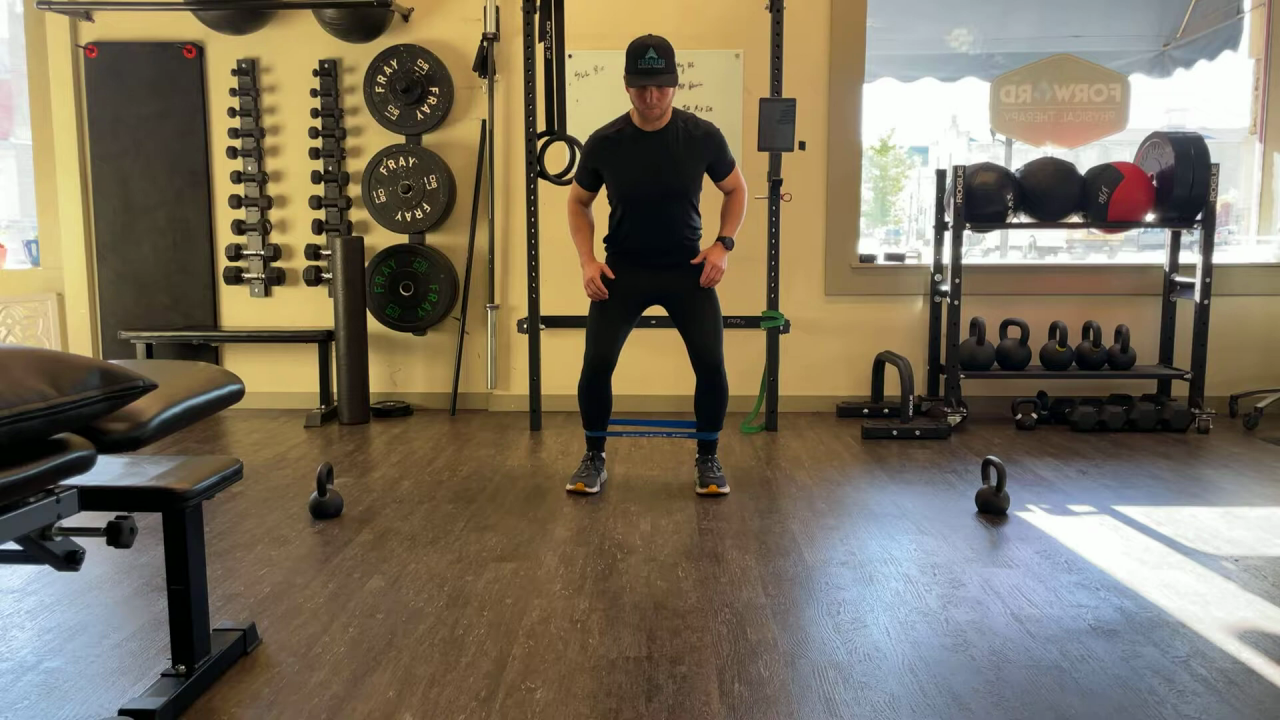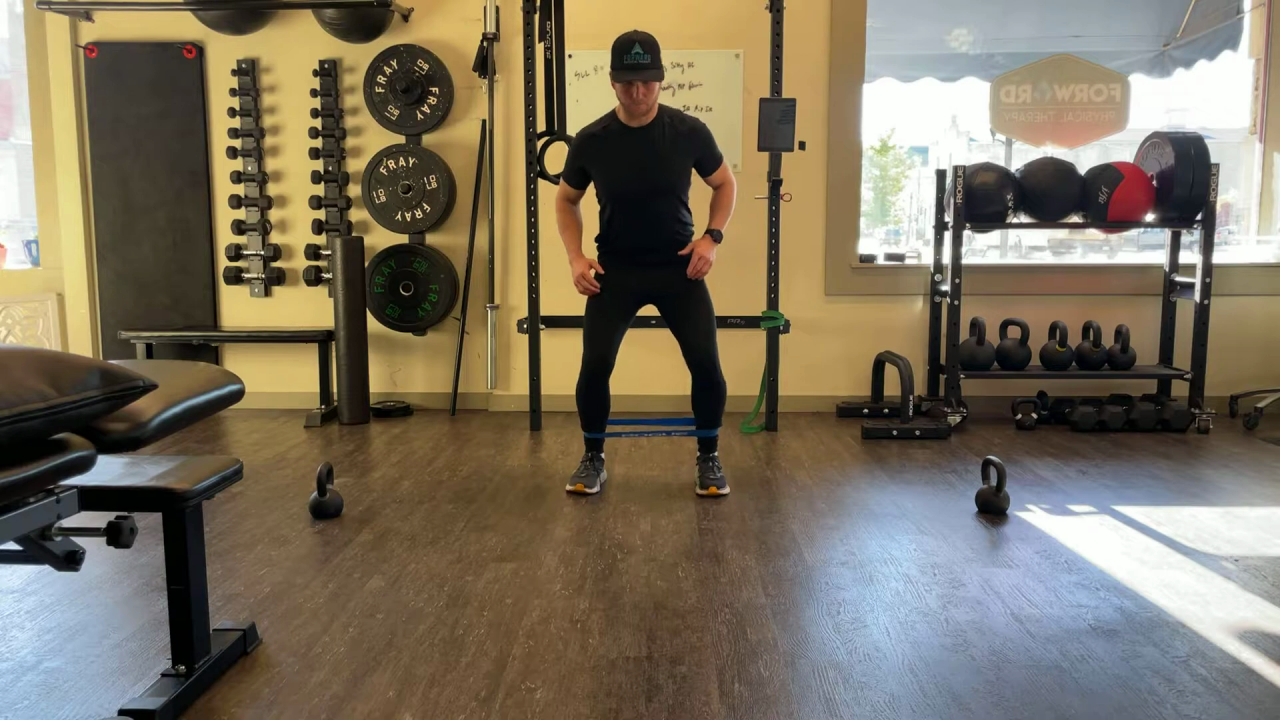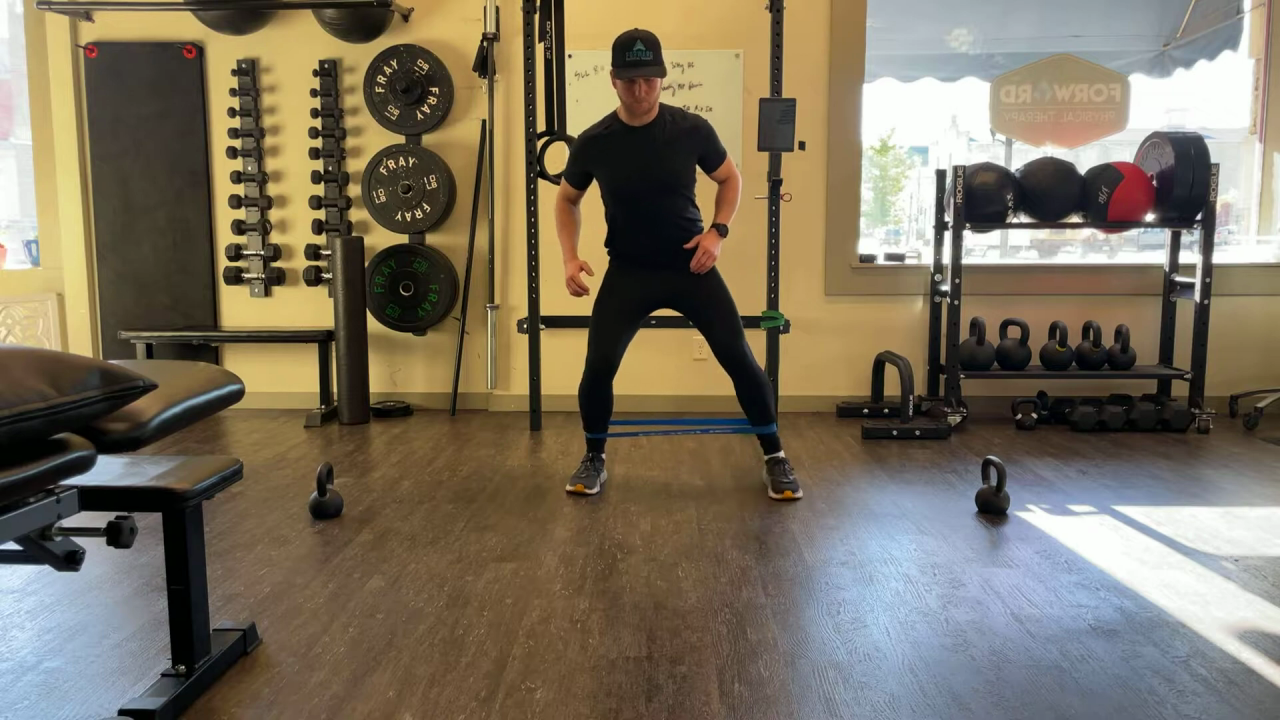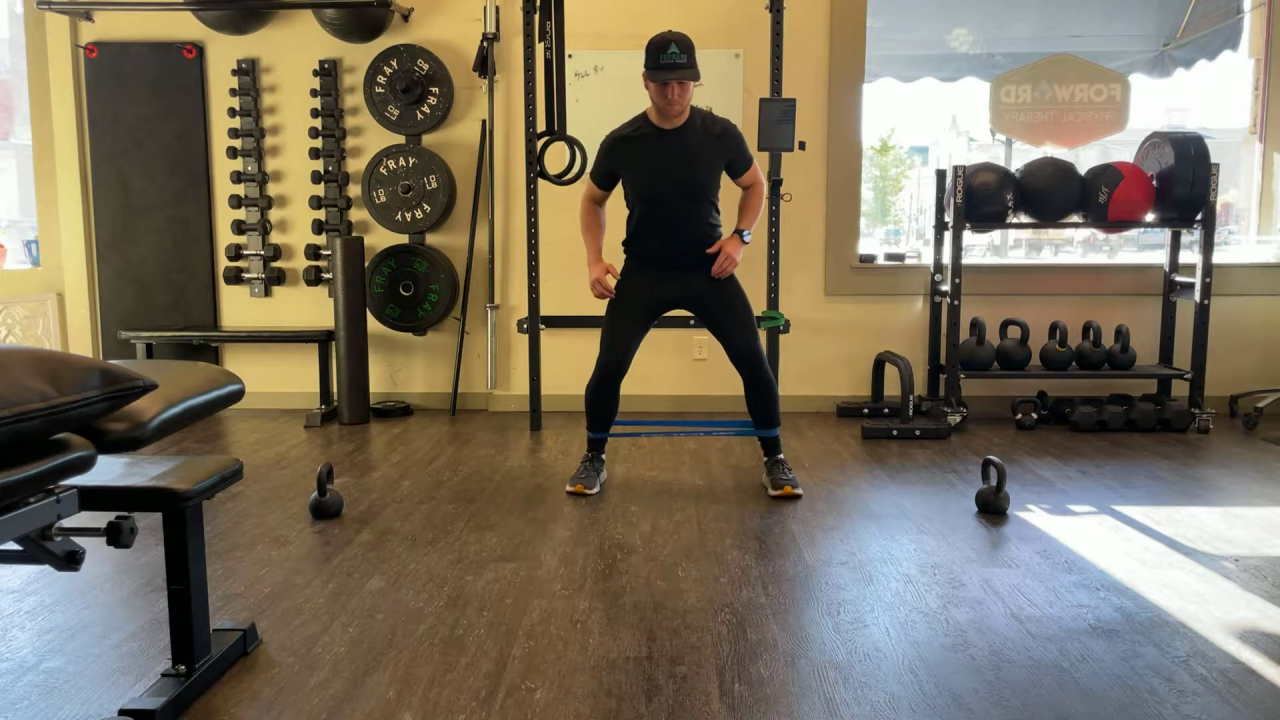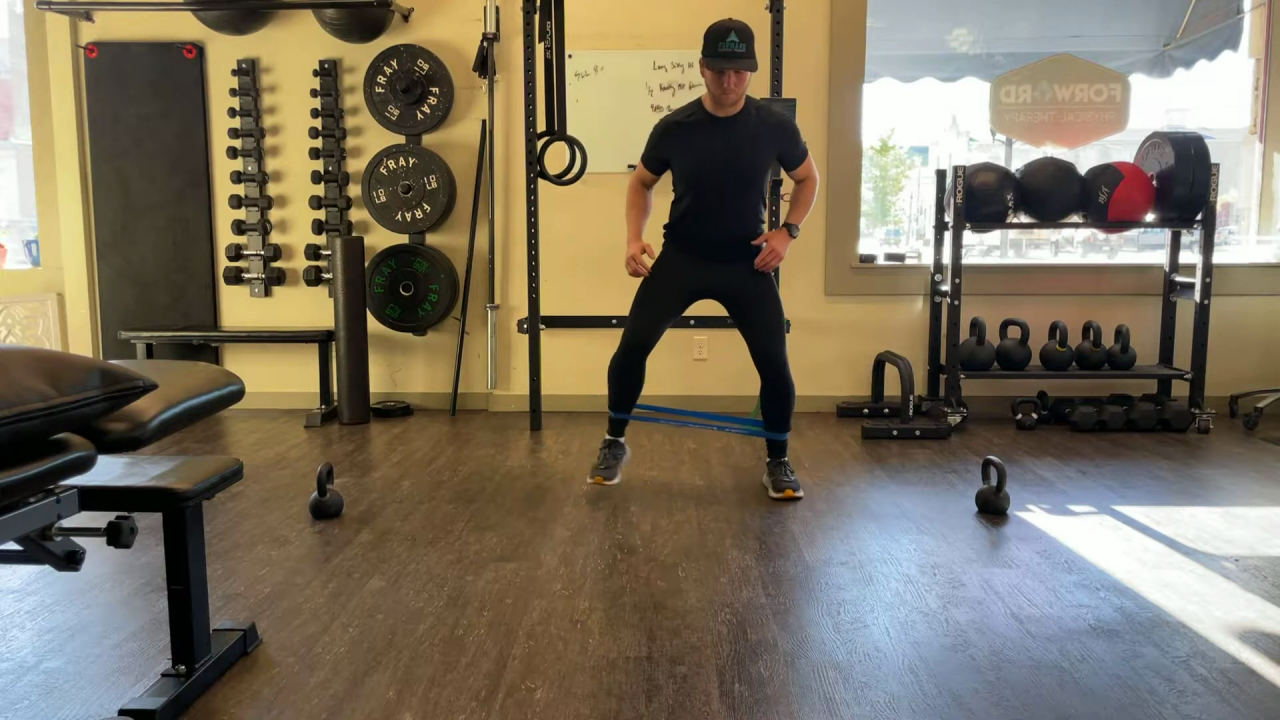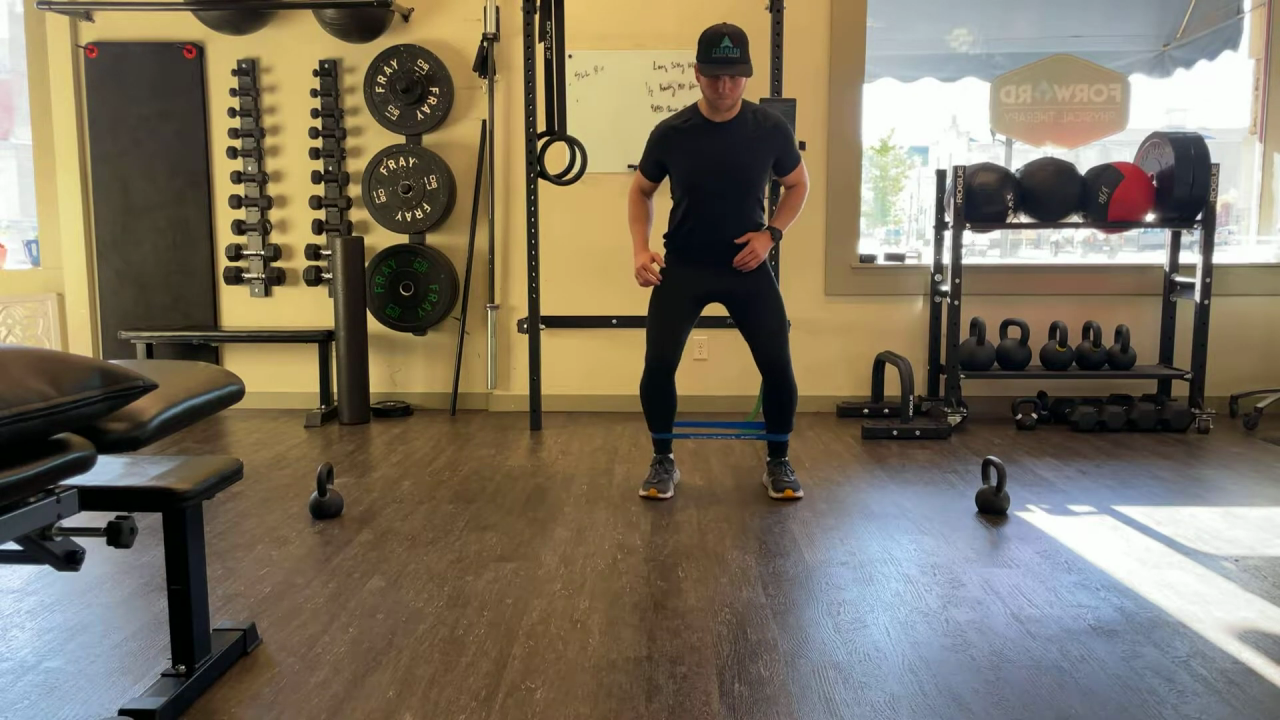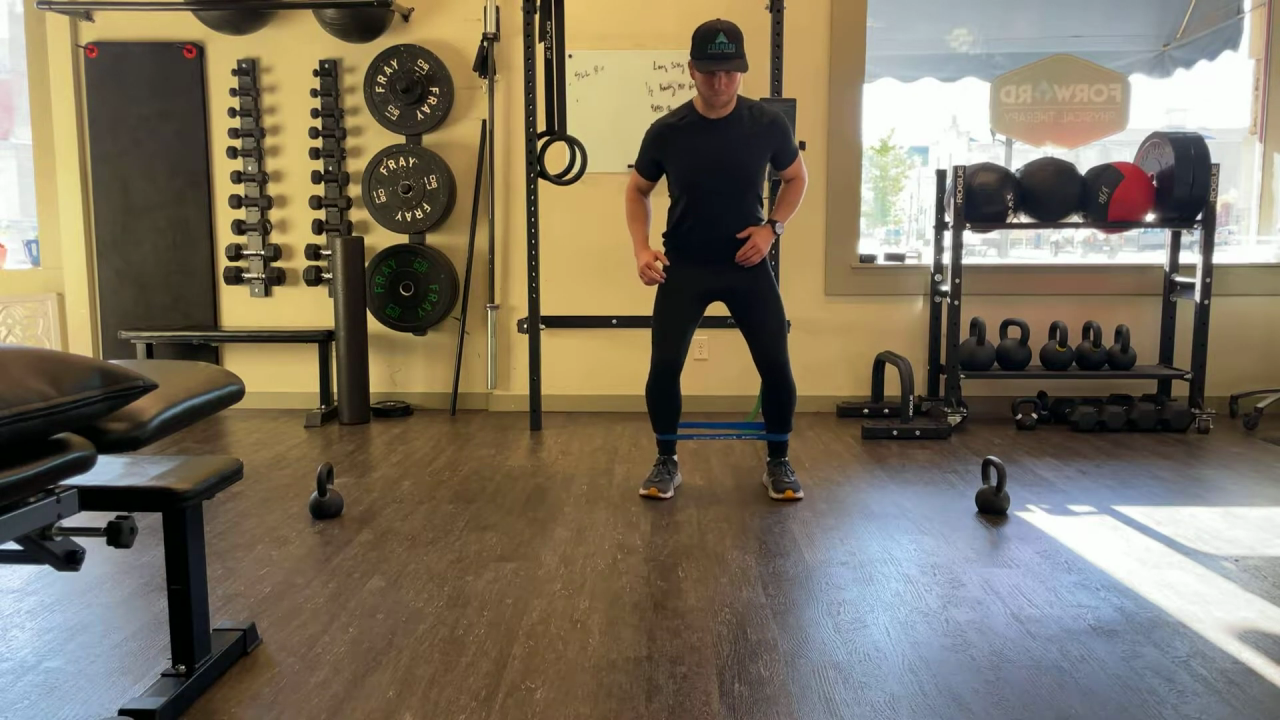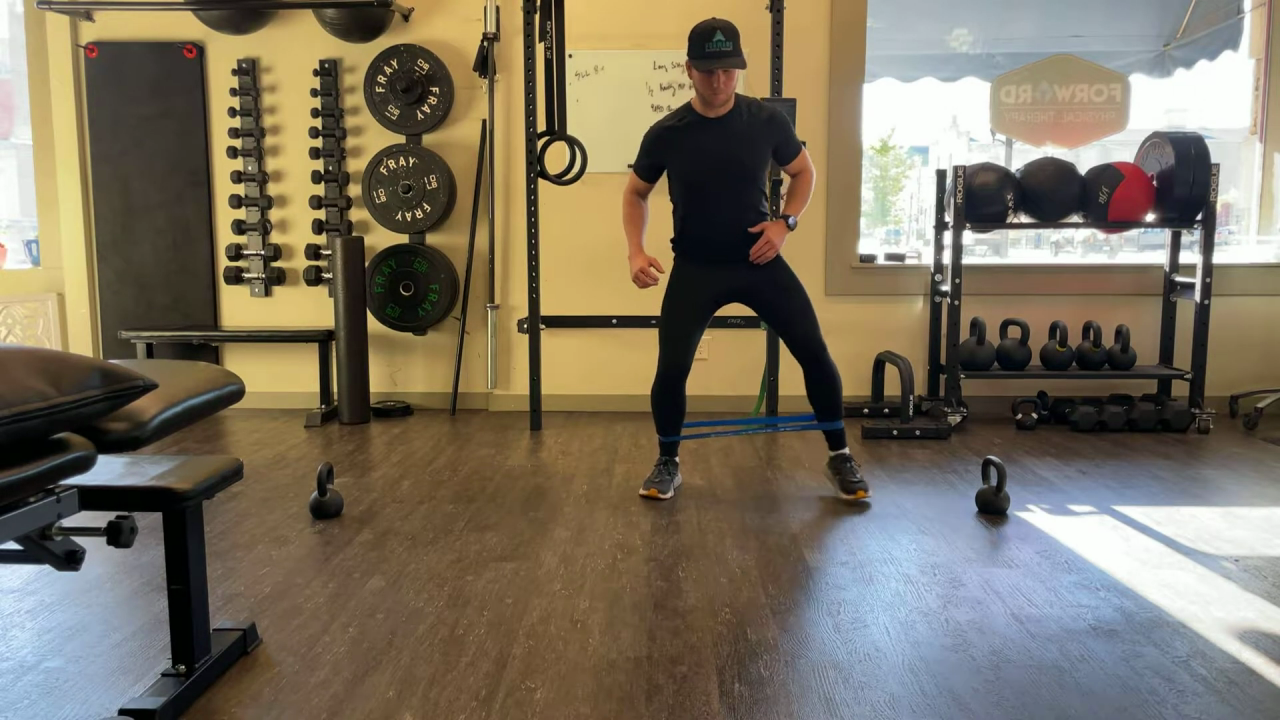
dt=0.3s
person 1, frame 1
left shoulder: (703, 136)
right shoulder: (605, 143)
left elbow: (736, 189)
right elbow: (579, 201)
left wrist: (723, 244)
right wrist: (587, 259)
left hip: (687, 268)
right hip: (623, 269)
left knee: (711, 364)
right knee: (597, 363)
left ankle: (707, 458)
right ankle: (594, 457)
person 1, frame 2
left shoulder: (689, 132)
right shoulder: (591, 141)
left elbow: (724, 184)
right elbow: (566, 199)
left wrist: (711, 237)
right wrist: (576, 256)
left hip: (678, 266)
right hip: (615, 269)
left knee: (706, 363)
right knee: (594, 365)
left ankle: (708, 456)
right ankle: (593, 457)
person 1, frame 3
left shoulder: (691, 129)
right shoulder: (594, 142)
left elbow: (730, 179)
right elbow: (567, 199)
left wrist: (718, 231)
right wrist: (571, 256)
left hip: (690, 266)
right hip: (628, 271)
left knee: (739, 359)
right knee: (598, 368)
left ankle: (774, 457)
right ankle: (594, 458)
person 1, frame 4
left shoulder: (720, 134)
right shoulder: (621, 142)
left elbow: (754, 185)
right elbow: (592, 200)
left wrist: (739, 237)
right wrist: (594, 259)
left hip: (708, 268)
right hip: (643, 272)
left knee: (753, 362)
right knee: (609, 368)
left ankle: (774, 459)
right ankle: (594, 457)
person 1, frame 5
left shoulder: (774, 125)
right shoulder: (674, 127)
left elbow: (807, 179)
right elbow: (640, 183)
left wrist: (787, 231)
right wrist: (633, 236)
left hip: (746, 261)
right hip: (680, 258)
left knee: (774, 366)
right knee: (633, 346)
left ankle: (777, 462)
right ankle: (614, 441)
person 1, frame 6
left shoulder: (770, 129)
right shoulder: (671, 133)
left elbow: (797, 185)
right elbow: (641, 191)
left wrist: (771, 234)
right wrist: (640, 248)
left hip: (746, 264)
right hip: (683, 266)
left knee: (777, 366)
right knee: (658, 365)
left ankle: (778, 461)
right ankle: (663, 460)
person 1, frame 7
left shoulder: (767, 124)
right shoulder: (667, 131)
left elbow: (796, 178)
right elbow: (638, 190)
left wrist: (772, 227)
right wrist: (642, 247)
left hip: (746, 263)
right hip: (684, 266)
left knee: (775, 366)
right knee: (665, 365)
left ankle: (777, 462)
right ankle: (667, 461)
person 1, frame 8
left shoulder: (766, 120)
right shoulder: (666, 133)
left elbow: (803, 172)
right elbow: (635, 193)
left wrist: (784, 222)
right wrist: (636, 250)
left hip: (758, 260)
right hip: (695, 267)
left knee: (814, 352)
right knee: (672, 367)
left ankle: (840, 457)
right ankle: (667, 462)
